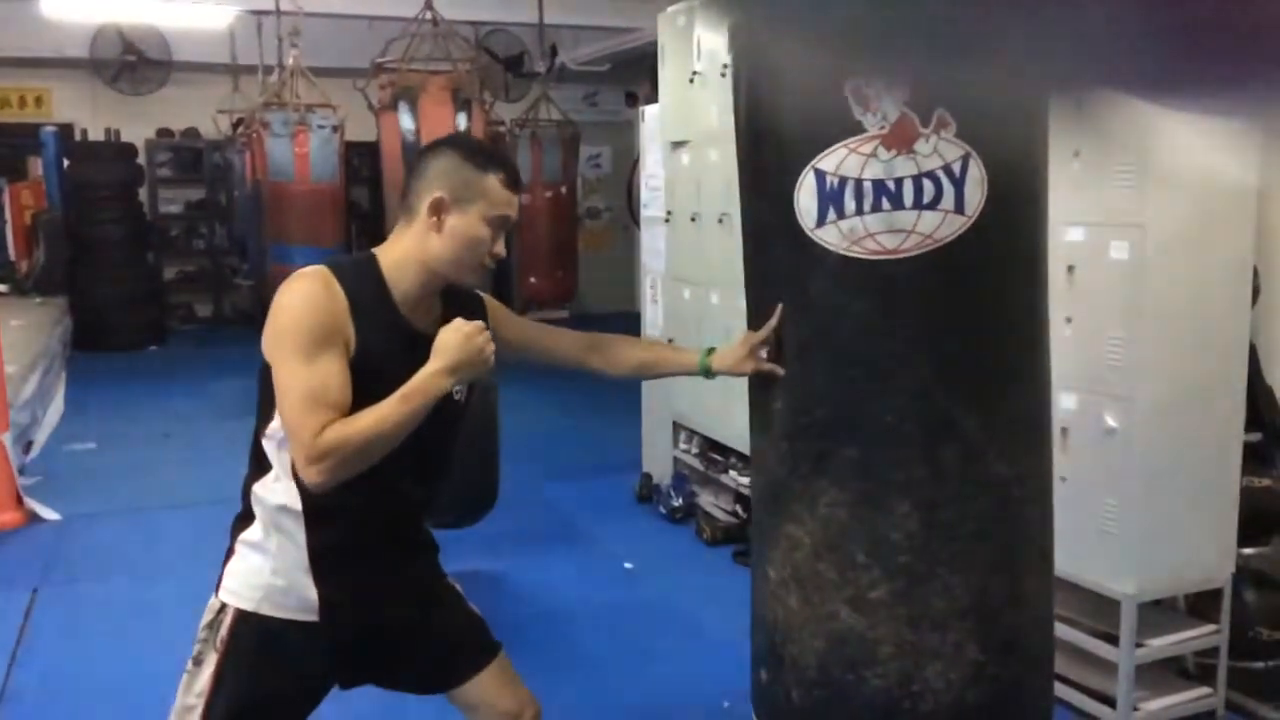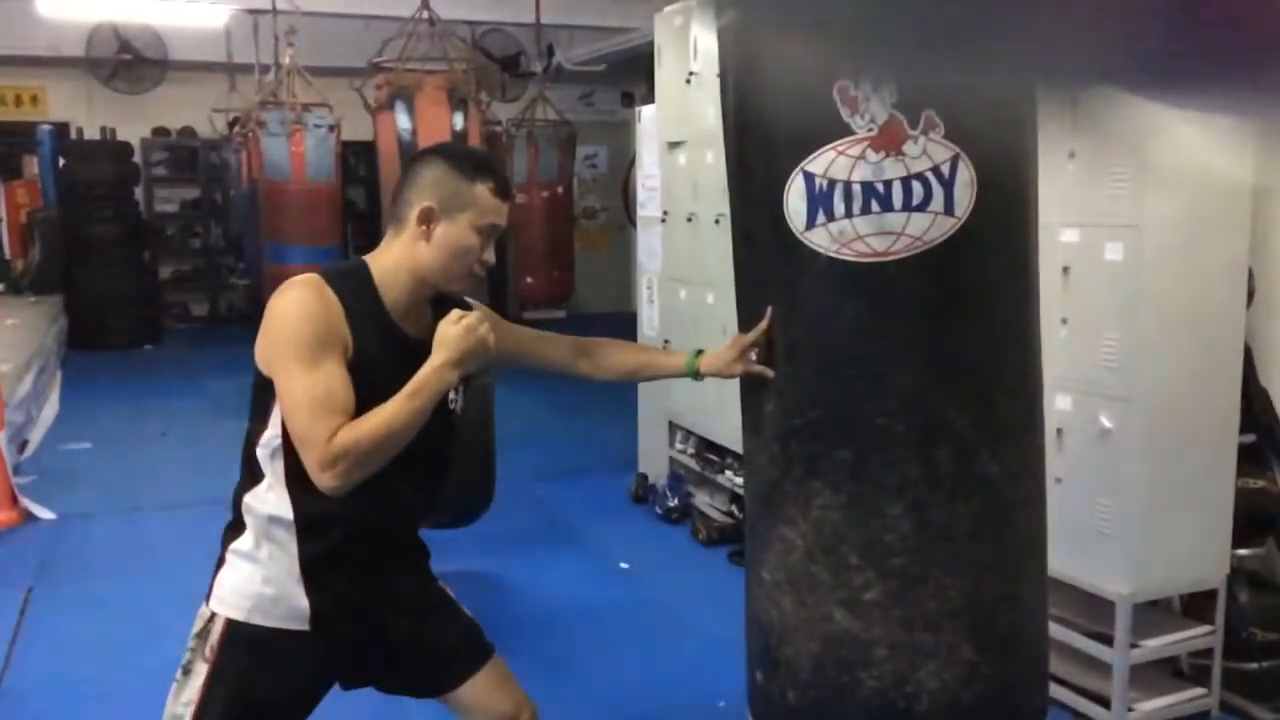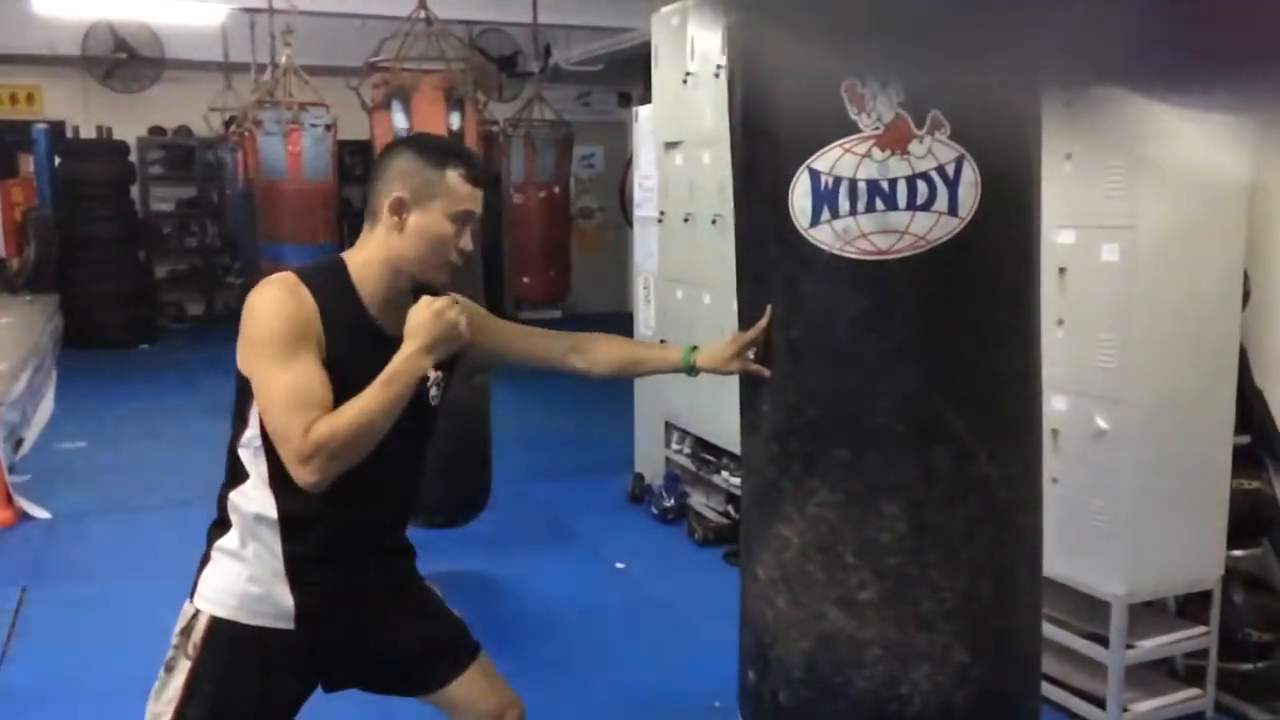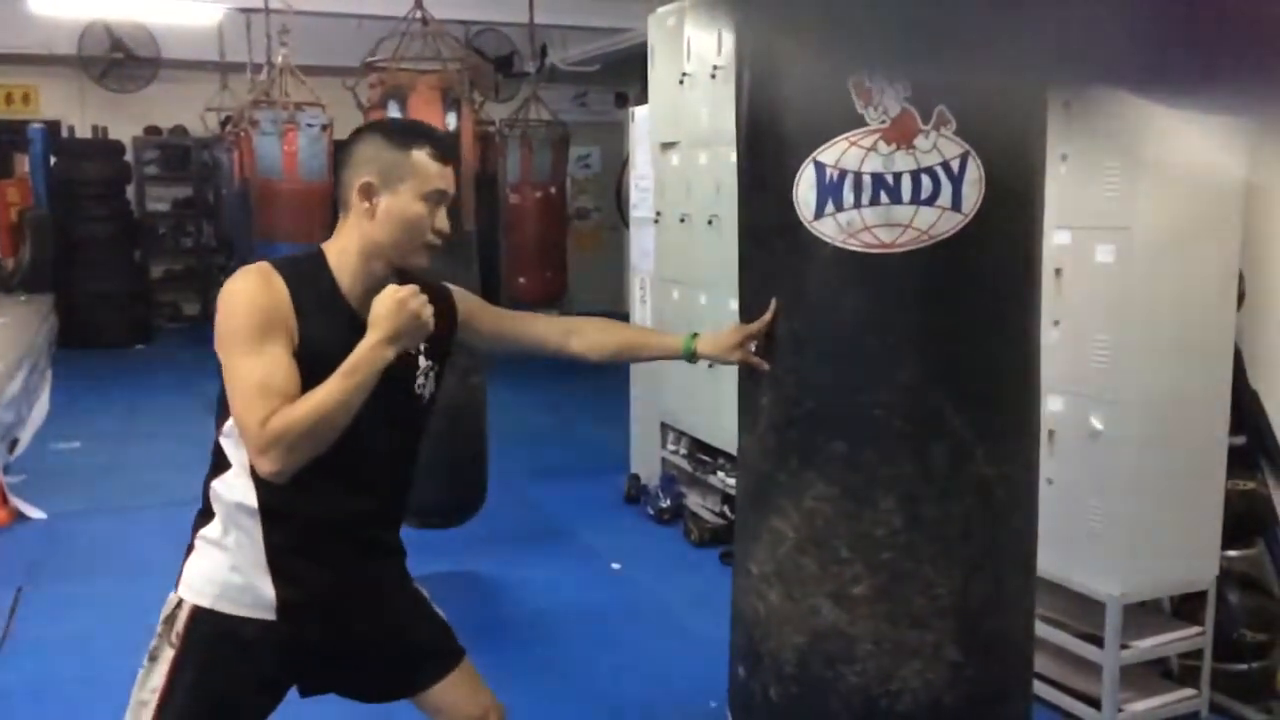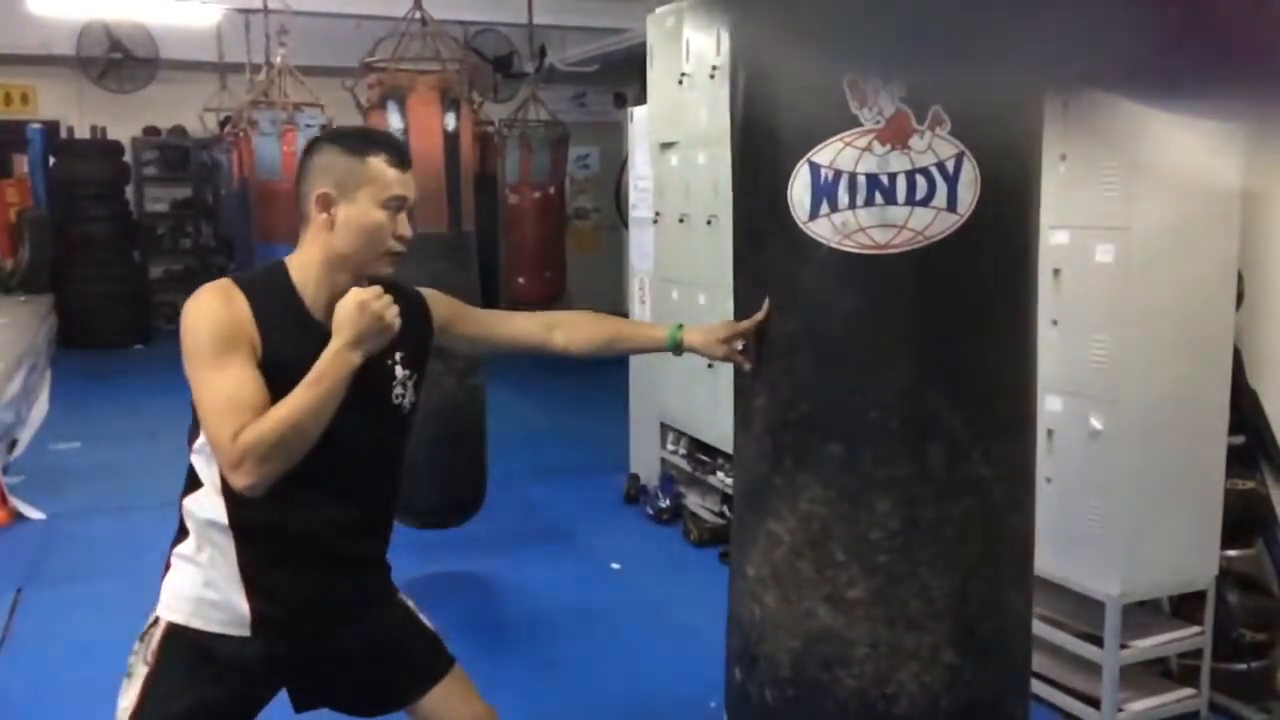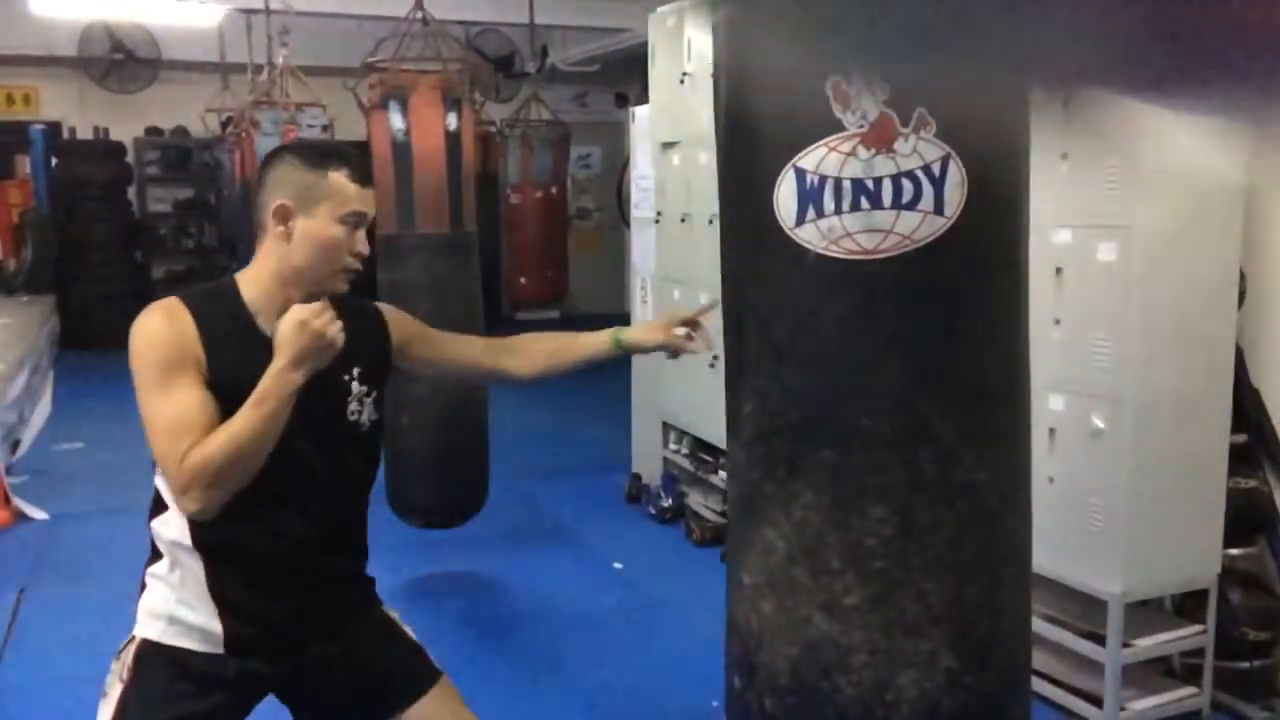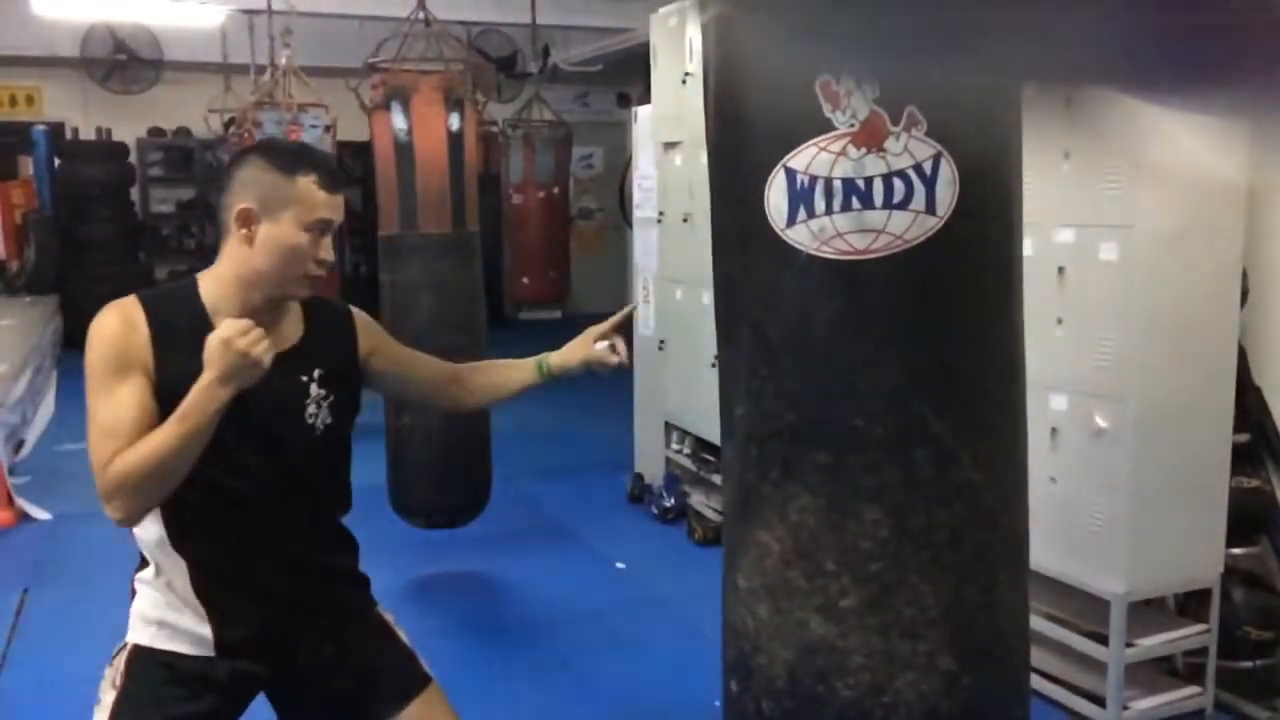
dt=0.4s
person 1, frame 1
left shoulder: (469, 312)
right shoulder: (317, 297)
left elbow: (593, 350)
right elbow: (319, 462)
left wrist: (712, 360)
right wrist: (441, 373)
left hip: (400, 567)
right hip: (285, 587)
person 1, frame 2
left shoulder: (453, 316)
right shoulder: (310, 306)
left elbow: (580, 354)
right elbow: (333, 467)
left wrist: (700, 362)
right wrist: (445, 367)
left hip: (392, 574)
right hip: (278, 594)
person 1, frame 3
left shoulder: (445, 315)
right shoulder: (286, 304)
left elbow: (573, 351)
right elbow: (312, 462)
left wrist: (695, 358)
right wrist: (416, 355)
left hip: (378, 574)
right hip: (262, 593)
person 1, frame 4
left shoulder: (438, 307)
right shoulder: (262, 293)
left elbow: (572, 334)
right elbow: (275, 452)
left wrist: (698, 345)
right wrist: (381, 345)
left hip: (368, 576)
right hip: (246, 588)
person 1, frame 5
left shoulder: (413, 313)
right shoulder: (225, 309)
left elbow: (553, 330)
right elbow: (249, 467)
left wrist: (684, 337)
right wrist: (347, 350)
left hip: (352, 593)
right hip: (225, 608)
person 1, frame 6
left shoulder: (374, 327)
right shoulder: (174, 328)
left elbow: (506, 356)
right elbow: (197, 491)
left wrist: (631, 337)
right wrist: (291, 369)
left hip: (334, 606)
right hip: (200, 626)
person 1, frame 7
left shoulder: (344, 331)
right shoulder: (131, 327)
left elbow: (458, 386)
right elbow: (122, 499)
left wrist: (560, 360)
right wrist: (217, 386)
left hip: (326, 607)
right hip: (190, 626)
